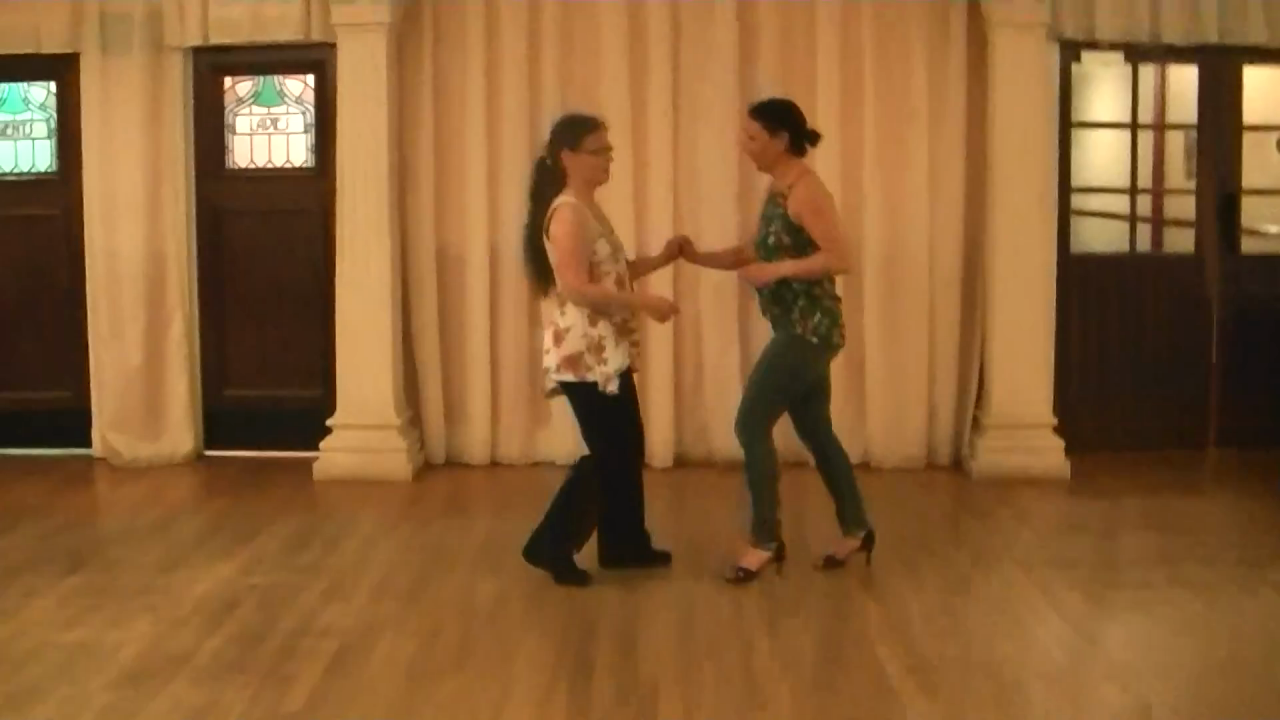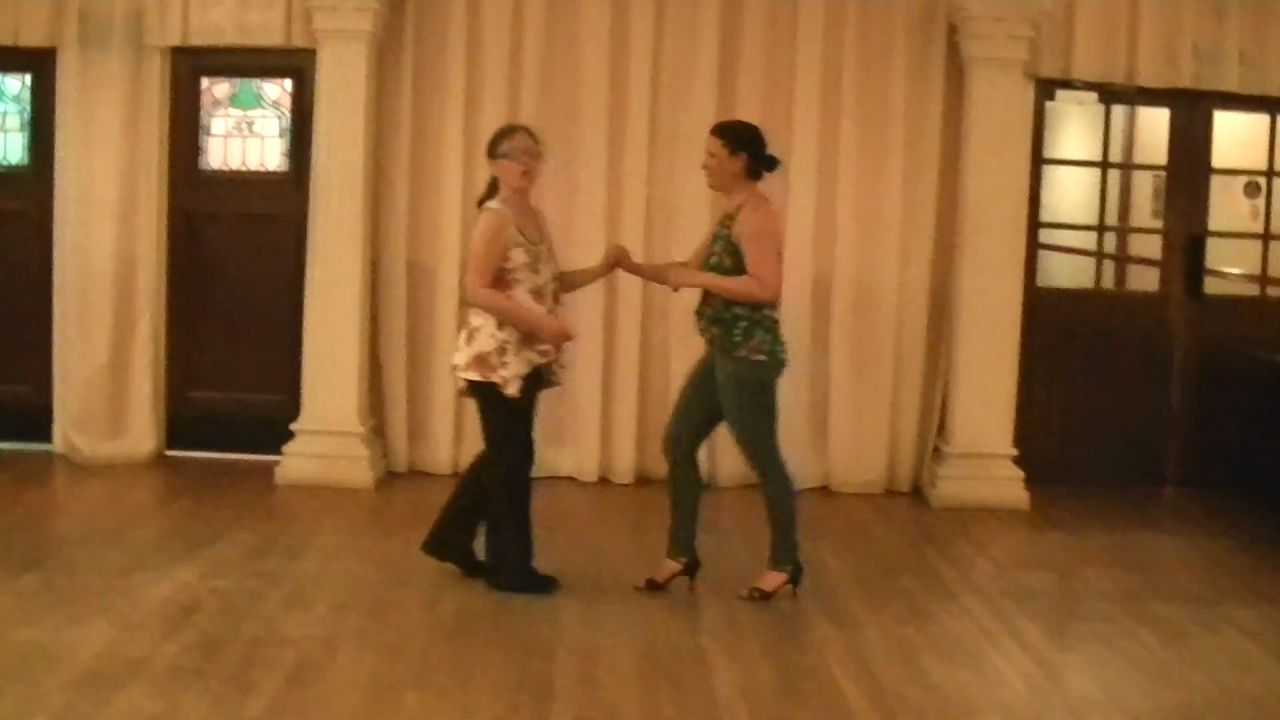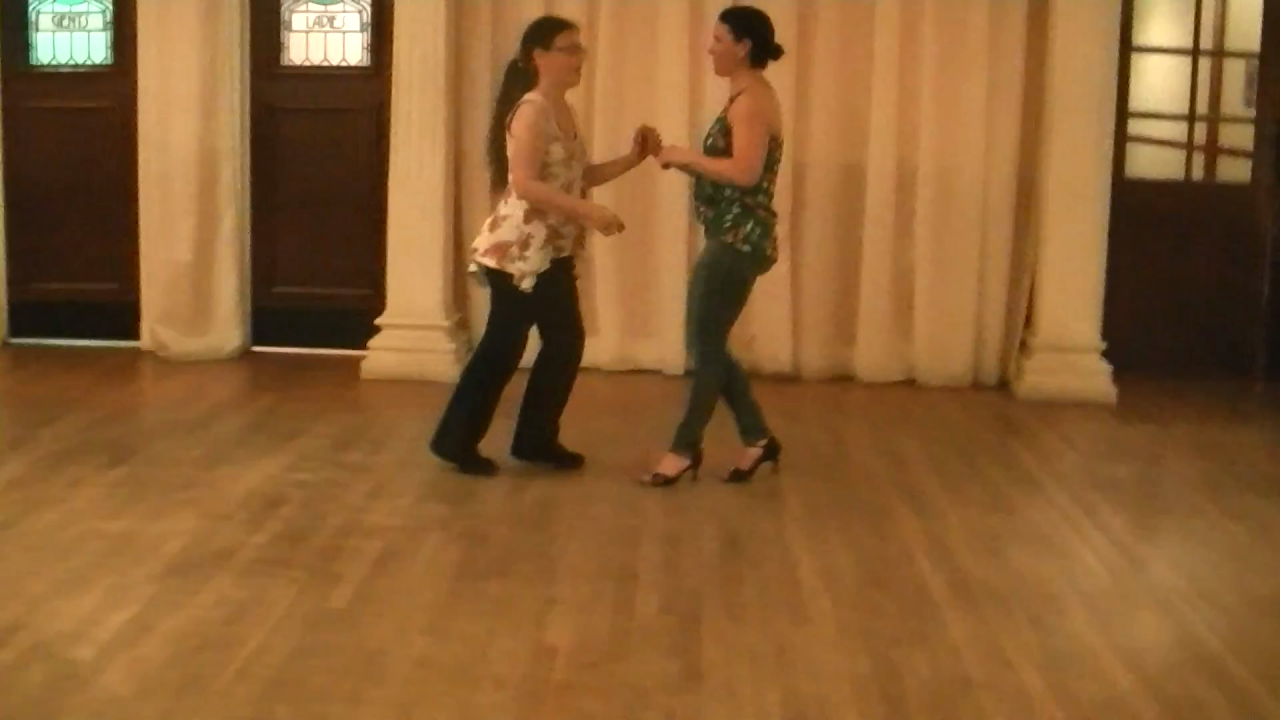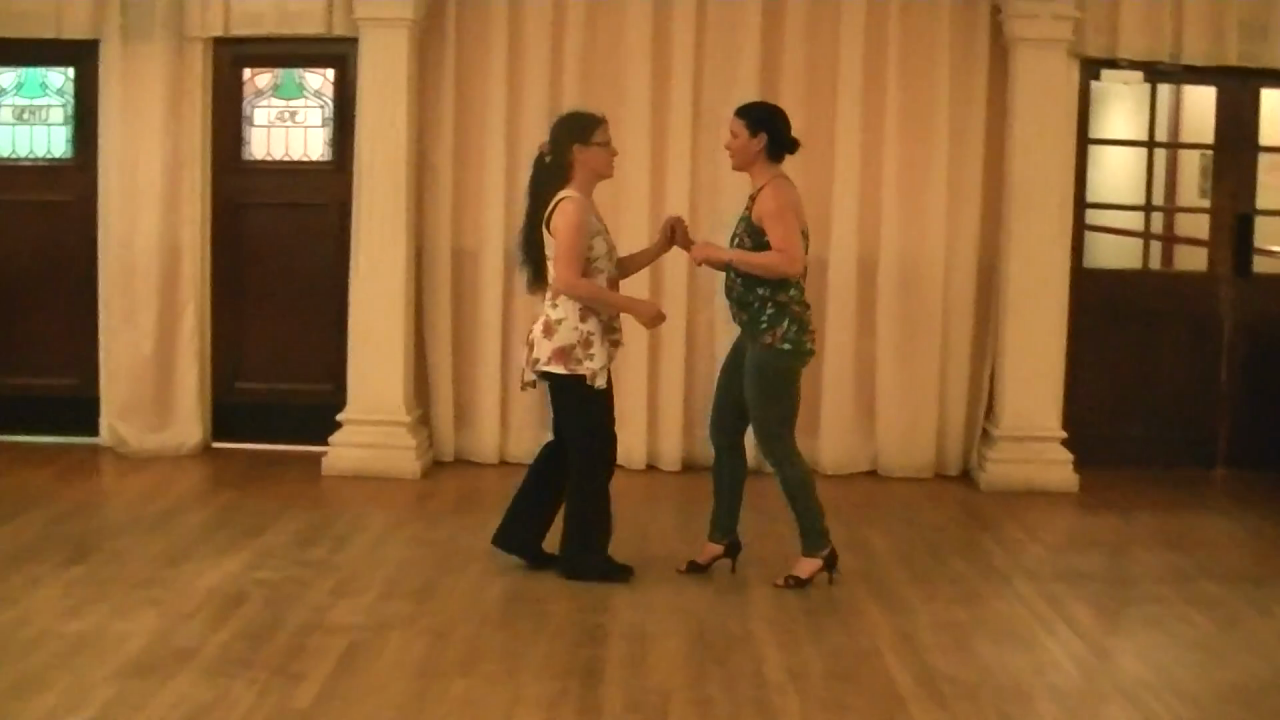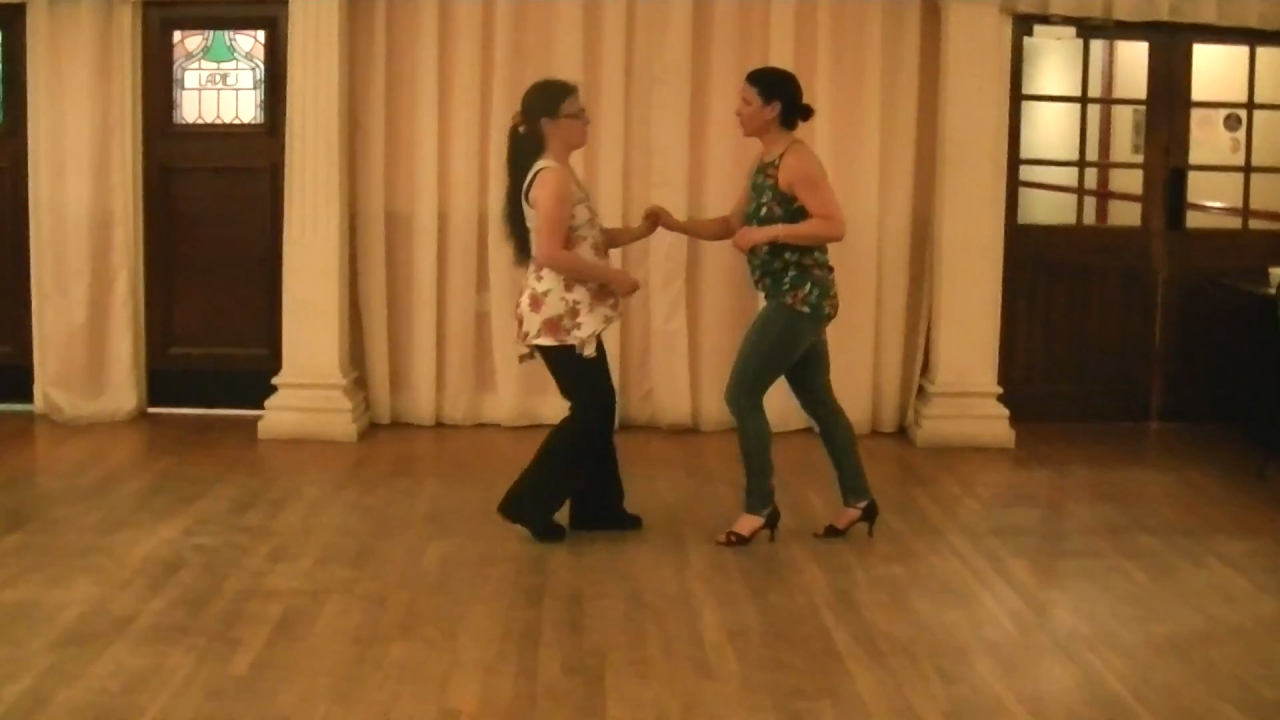
dt=0.7s
person 1, frame 1
left shoulder: (806, 190)
right shoulder: (778, 190)
left elbow: (839, 258)
right elbow: (752, 254)
left wrist: (776, 270)
right wrist: (696, 257)
left hip: (808, 328)
right hip: (796, 328)
left knee: (751, 425)
right knee: (815, 431)
left ankle: (766, 539)
right ankle: (855, 530)
person 1, frame 2
left shoulder: (755, 215)
right shoulder: (732, 213)
left elbow: (765, 288)
right elbow: (692, 268)
left wrist: (701, 278)
right wrist: (635, 268)
left hip: (749, 353)
right hip: (723, 351)
left knee: (762, 458)
right knee: (678, 444)
left ankle: (783, 564)
right ankle: (681, 554)
person 1, frame 3
left shoulder: (753, 99)
right shoulder: (744, 98)
left elbow: (743, 173)
left wrist: (685, 156)
right wrist: (671, 154)
left hip: (739, 239)
right hip: (729, 238)
left knee: (704, 346)
right knee: (709, 343)
left ankle: (685, 449)
right ankle: (757, 437)
person 1, frame 4
left shoulder: (777, 193)
right shoulder: (762, 193)
left elbow: (790, 263)
left wrist: (723, 253)
right wrist: (697, 248)
left hip: (780, 336)
right hip: (759, 334)
left knee: (775, 442)
right knee: (724, 433)
left ankle: (818, 549)
right ankle: (722, 538)
person 1, frame 5
left shoulder: (798, 161)
right shoulder: (766, 162)
left elbow: (833, 226)
right elbow: (733, 224)
left wrist: (769, 233)
right wrist: (675, 225)
left hip: (801, 298)
right hip: (791, 299)
left knee: (742, 395)
right knee: (818, 401)
left ankle: (759, 507)
right ankle: (857, 500)
person 2, frame 1
left shoulder: (587, 209)
right shoulder: (568, 214)
right elbow: (577, 288)
left wrist: (662, 258)
right wrist: (645, 303)
left hip: (605, 350)
right hip: (584, 354)
left knee: (627, 446)
right knee: (608, 451)
left ankle: (626, 543)
right ankle: (550, 547)
person 2, frame 2
left shoulder: (536, 218)
right shoulder: (492, 219)
left elbow: (548, 282)
right elbow: (477, 291)
left wrist: (599, 270)
right wrist: (538, 321)
left hip: (527, 357)
right hip: (494, 355)
left knee: (502, 453)
right knee: (512, 458)
left ankle: (450, 537)
right ankle: (512, 568)
person 2, frame 3
left shoulder: (563, 112)
right shoulder: (531, 111)
left elbow: (578, 177)
right elbow: (525, 183)
left wrist: (632, 159)
right wrist: (588, 211)
left hip: (554, 250)
right hip: (519, 247)
left knee: (566, 342)
right knee: (504, 344)
left ankle: (537, 439)
right ankle: (456, 439)
person 2, frame 4
left shoulder: (579, 205)
right shoulder: (572, 206)
left elbow: (602, 272)
right elbow: (569, 282)
left wrist: (655, 250)
right wrist: (633, 305)
left hip: (577, 346)
right hip: (571, 346)
left knee: (573, 442)
right knee: (593, 447)
left ankle: (520, 532)
right ankle: (583, 553)
person 2, frame 5
left shoulder: (560, 174)
right shoulder: (550, 178)
left elbow: (585, 239)
right elbow: (550, 254)
left wrist: (638, 232)
right wrist: (612, 276)
left hip: (572, 313)
right hip: (559, 315)
left knee: (596, 407)
right knee: (592, 410)
left ankle: (597, 506)
right ankle: (528, 502)
